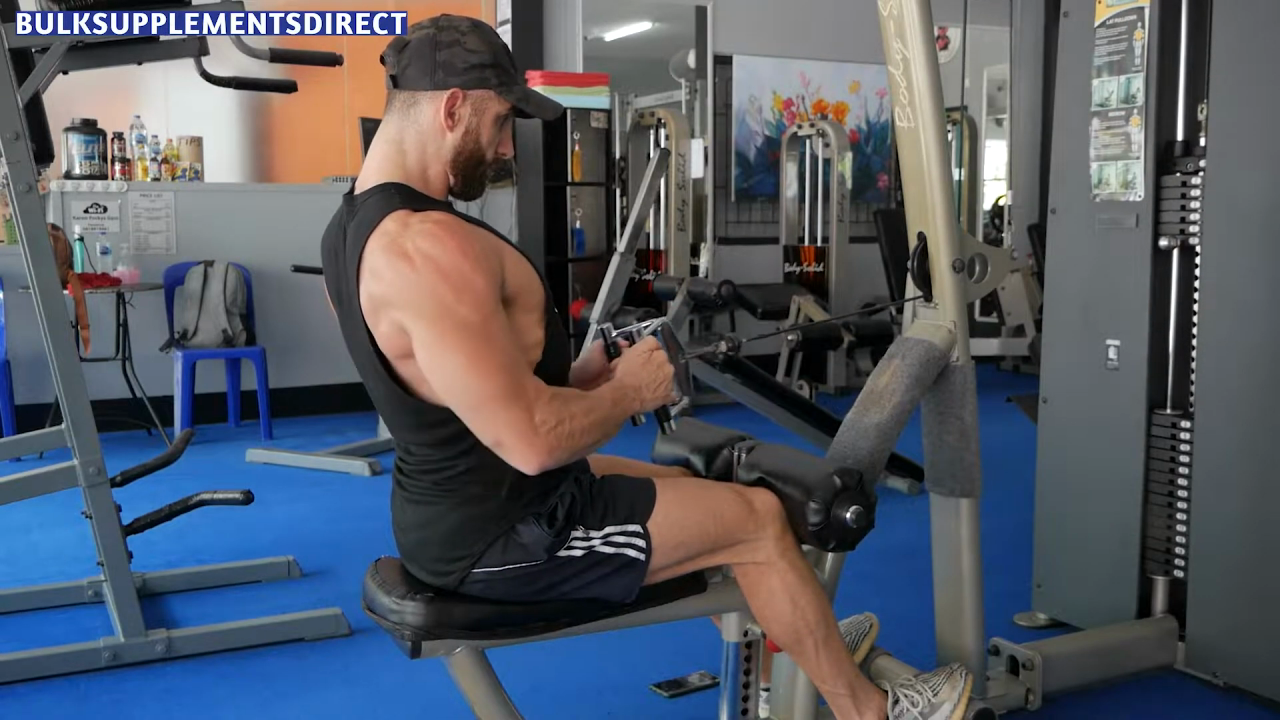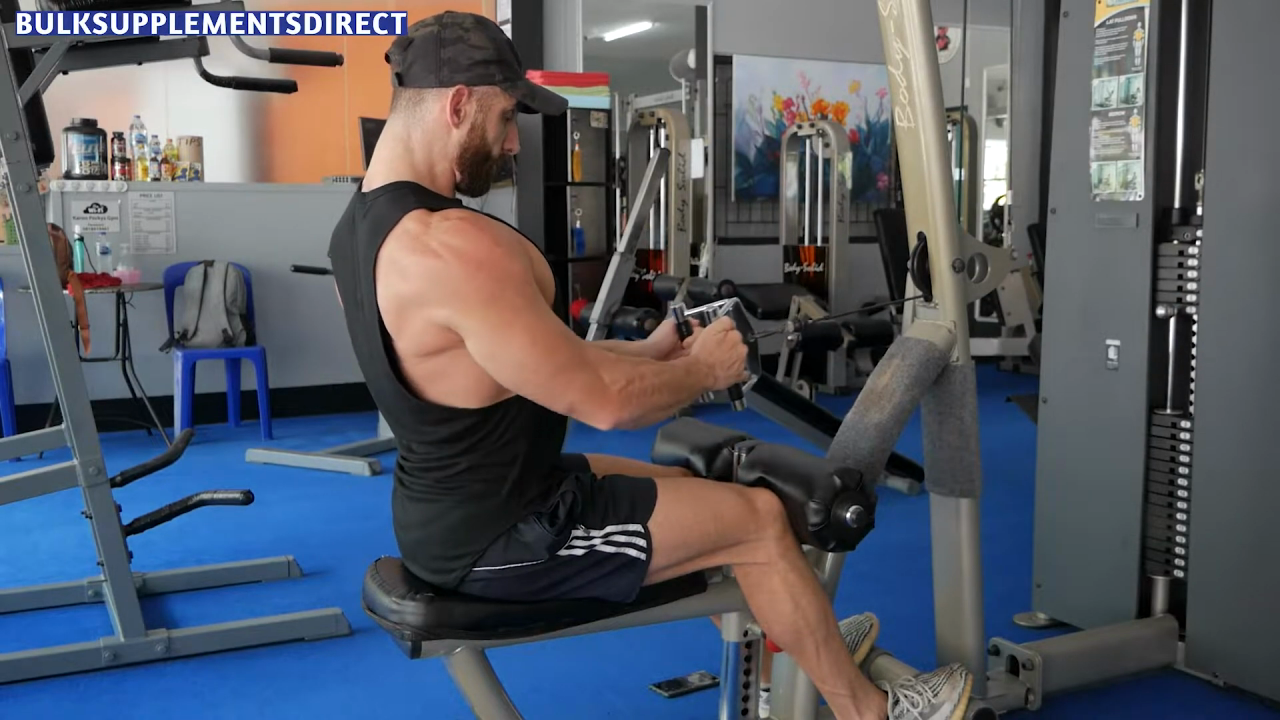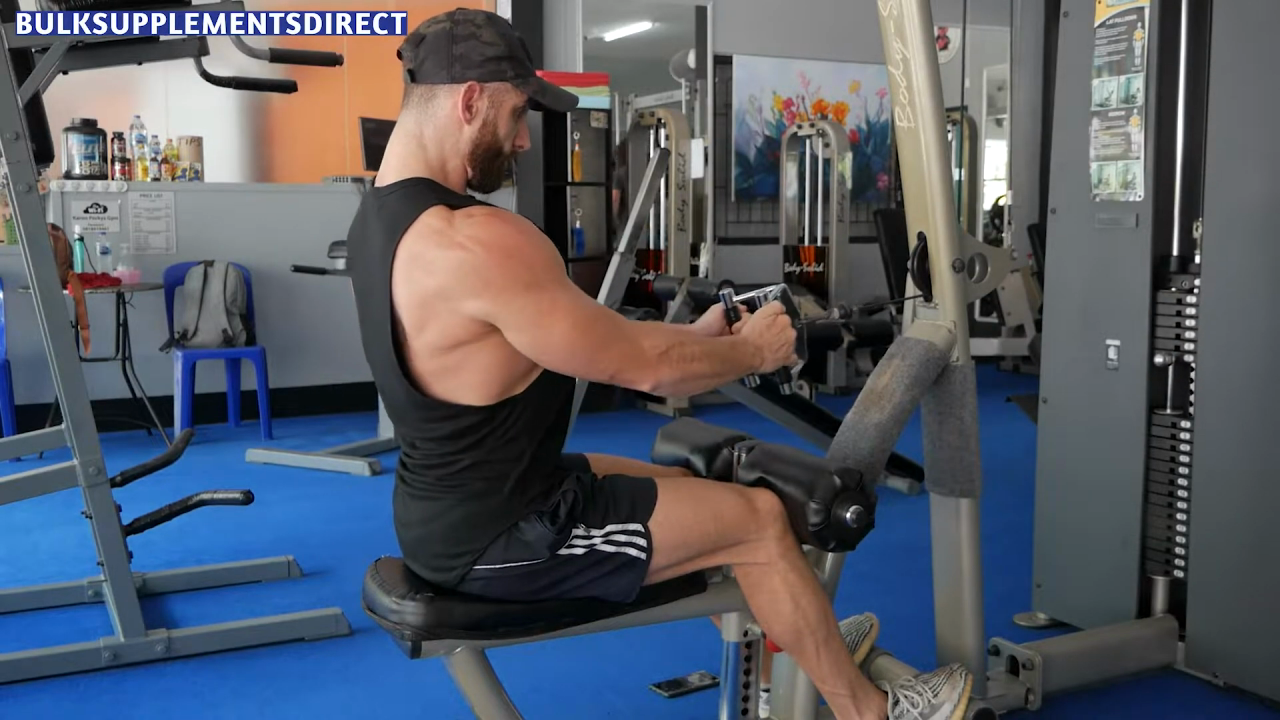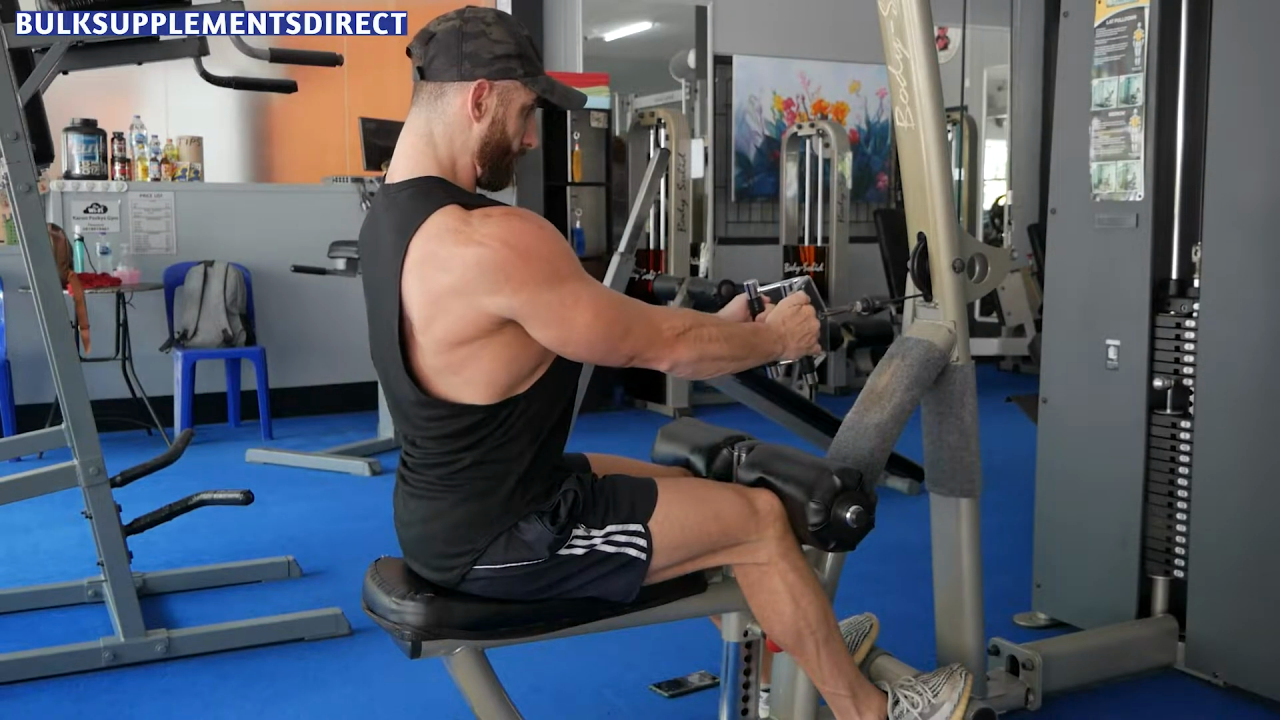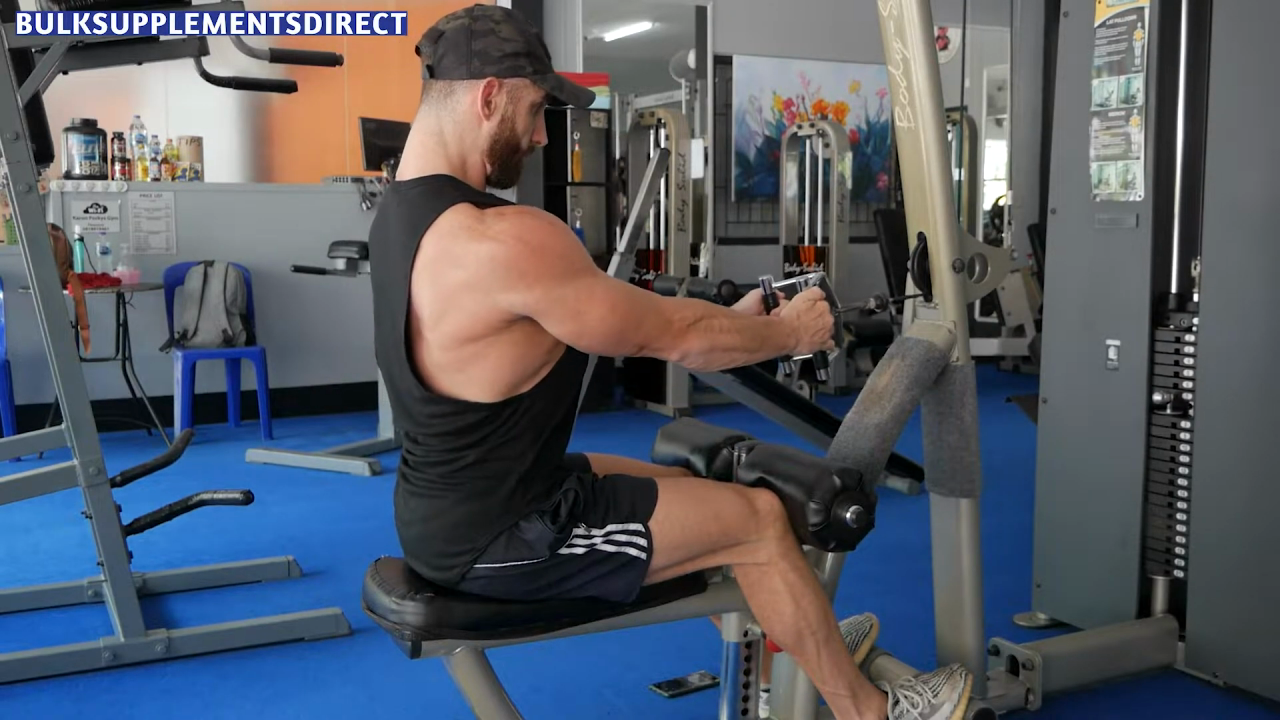
dt=0.3s
person 1, frame 1
left shoulder: (354, 227)
right shoulder: (427, 249)
right elbow: (535, 440)
left wrist: (576, 374)
right wrist: (632, 391)
left hip: (446, 509)
right hip: (499, 534)
left knee: (687, 488)
right knee: (757, 518)
left ankle: (801, 647)
person 1, frame 2
left shoulder: (366, 224)
right shoulder: (451, 247)
right elbow: (604, 402)
left wrist: (646, 354)
right wrist: (706, 369)
left hip: (448, 507)
right hip: (502, 534)
left knee: (691, 488)
right knee: (758, 519)
left ankle: (800, 649)
person 1, frame 3
left shoulder: (383, 216)
right shoulder: (474, 243)
right elbow: (642, 366)
left wrist: (697, 335)
right wrist: (753, 350)
left hip: (450, 505)
right hip: (501, 533)
left knee: (687, 487)
right knee: (759, 519)
left ankle: (808, 647)
person 1, frame 4
left shoulder: (395, 211)
right shoulder: (488, 243)
right elbow: (658, 345)
left wrist: (721, 326)
right wrist: (775, 339)
left hip: (448, 506)
right hip: (501, 533)
left knee: (689, 486)
right knee: (758, 520)
left ankle: (802, 648)
person 1, frame 5
left shoulder: (406, 208)
right shoulder: (499, 241)
right elbow: (672, 335)
left wrist: (740, 318)
right wrist: (789, 333)
left hip: (447, 505)
right hip: (498, 533)
left knee: (686, 487)
right knee: (758, 519)
left ankle: (799, 648)
